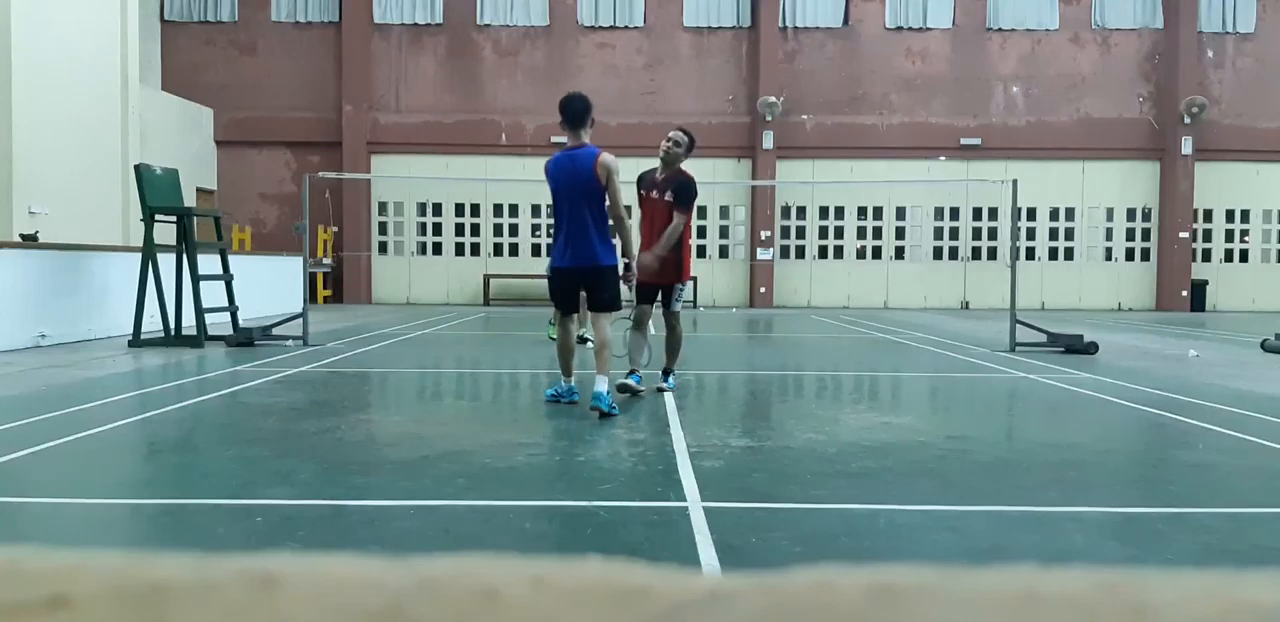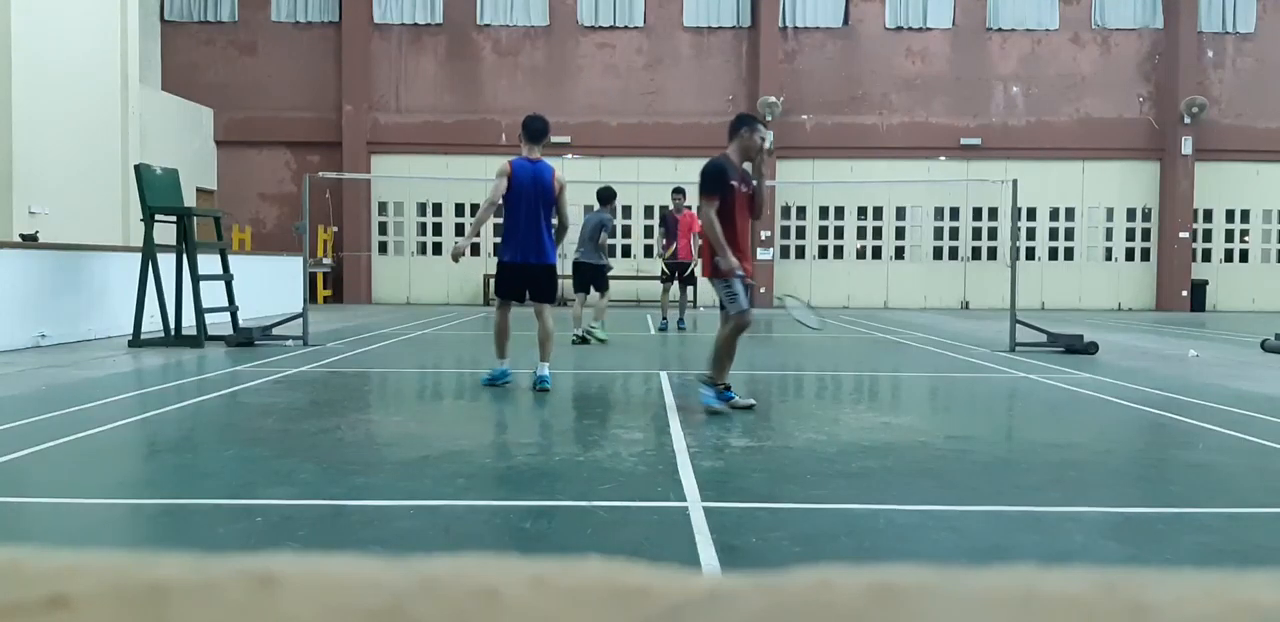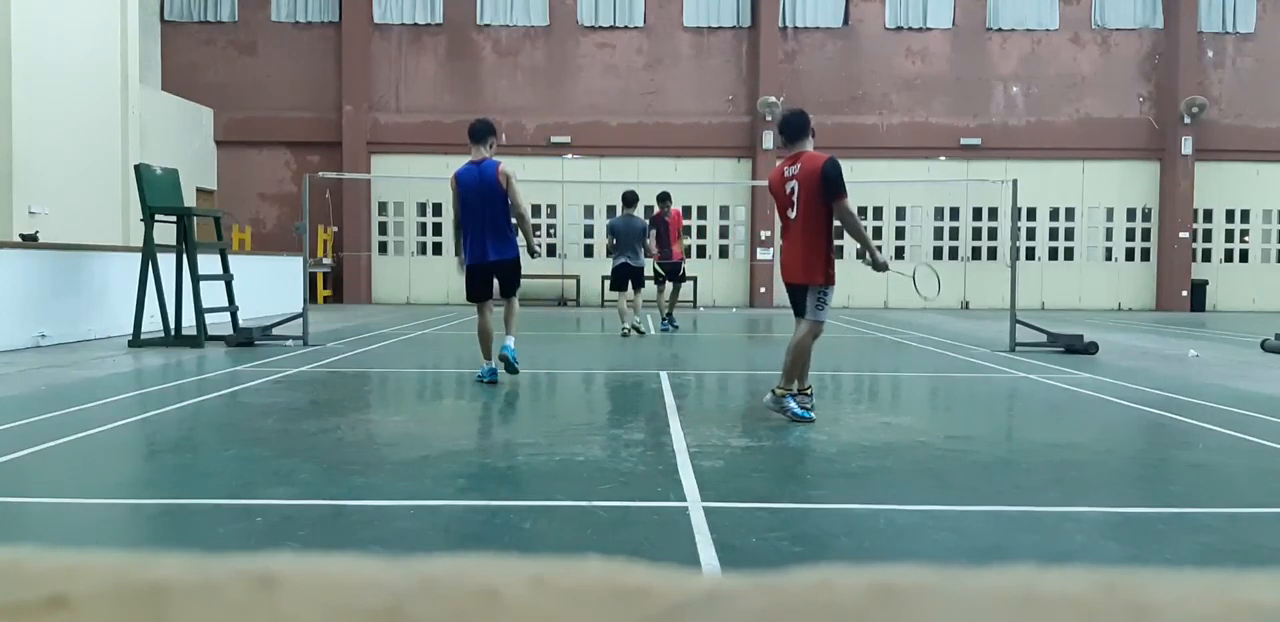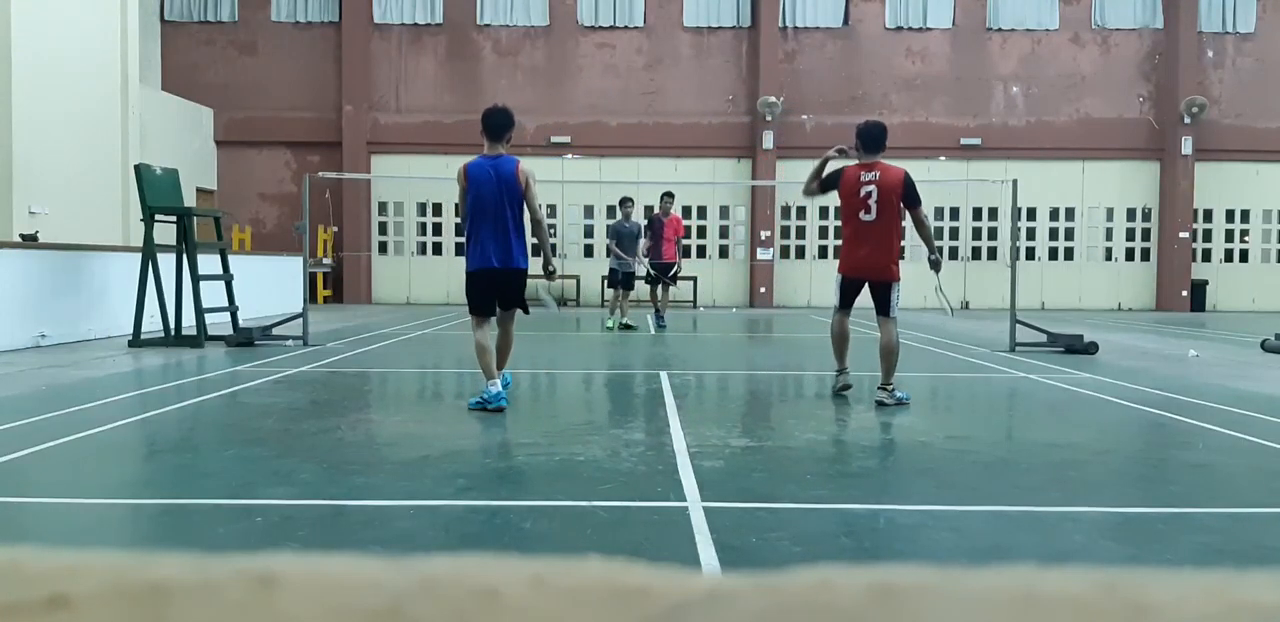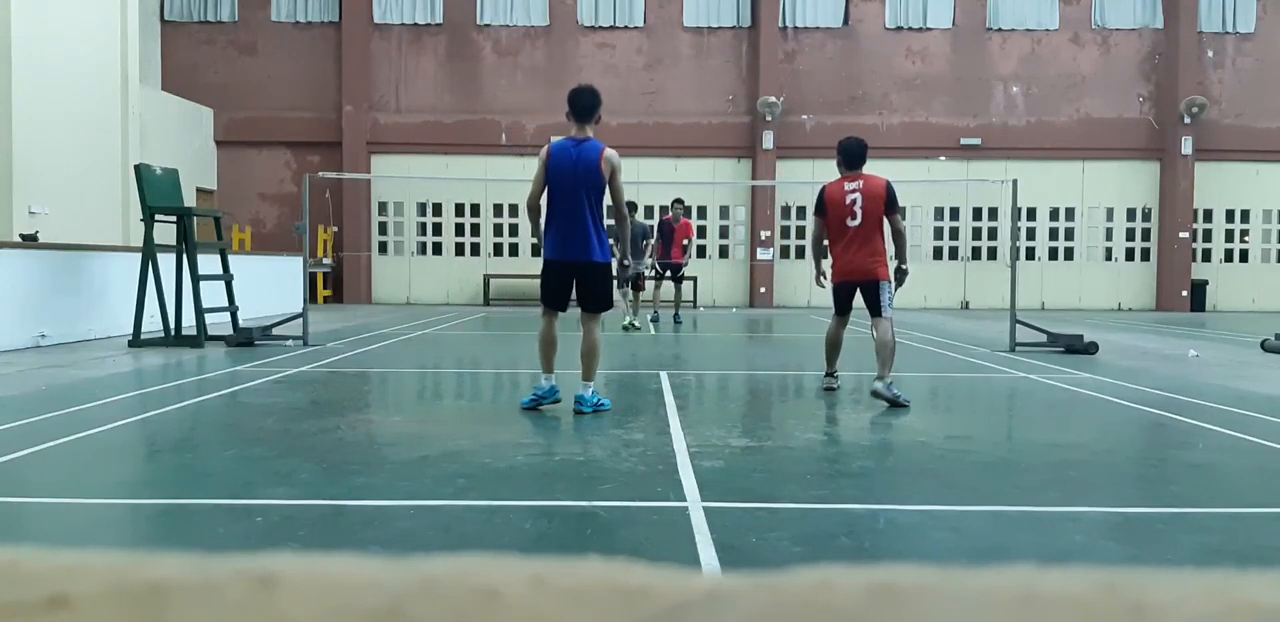
dt=1s
person 1, frame 1
left shoulder: (551, 165)
right shoulder: (605, 161)
right elbow: (618, 215)
right wrist: (630, 258)
left hip: (563, 259)
right hip: (600, 258)
left knee: (565, 321)
right knee: (600, 323)
left ankle: (566, 385)
right ankle: (600, 390)
person 1, frame 2
left shoulder: (508, 168)
right shoulder: (556, 177)
left elbow: (491, 203)
right elbow: (563, 222)
left wrist: (466, 239)
left hip: (512, 255)
right hip: (544, 257)
left knee: (503, 308)
right knee: (543, 312)
left ankle: (501, 367)
right ankle: (543, 372)
person 1, frame 3
left shoulder: (458, 177)
right shoulder: (502, 171)
left elbow: (458, 220)
right elbow: (520, 212)
left wrist: (460, 254)
right wrist: (531, 243)
left hip: (475, 255)
right hip: (505, 252)
left knee: (483, 310)
right knee: (511, 298)
left ankle: (488, 367)
right ankle: (509, 344)
person 1, frame 4
left shoulder: (466, 171)
right shoulder: (522, 170)
left elbow: (464, 218)
right elbow: (537, 218)
right wrist: (547, 258)
left hip: (480, 262)
right hip: (514, 261)
left knee: (481, 325)
right knee: (506, 320)
left ankle: (494, 389)
right ankle: (499, 377)
person 1, frame 5
left shoulder: (549, 152)
right shoulder: (608, 157)
left elbow: (533, 202)
right elbow: (620, 212)
left wrist: (539, 237)
right wrist: (625, 253)
left hip: (556, 252)
right hip: (593, 254)
left knee: (549, 316)
right knee: (590, 322)
left ankle: (547, 384)
right ankle: (586, 394)
person 2, frame 1
left shoulder: (685, 182)
right shoulder: (644, 178)
left elbow: (678, 224)
left wrist: (656, 255)
right wrist: (639, 255)
left hip: (673, 265)
right hip: (647, 264)
left knee: (672, 319)
right knee: (639, 316)
left ankle: (669, 372)
right ankle: (635, 374)
person 2, frame 2
left shoulder: (744, 174)
right shoulder: (717, 167)
left elbow: (755, 214)
right elbow: (708, 214)
left wrist: (760, 174)
right wrist: (725, 255)
left hip: (741, 262)
right hip: (725, 262)
left knee: (732, 321)
right knee: (741, 319)
left ankle: (720, 387)
right ankle: (710, 381)
person 2, frame 3
left shoulder: (776, 175)
right shoulder: (825, 165)
right elbow: (845, 214)
right wrist: (872, 251)
left hip: (790, 263)
right hip: (815, 263)
left knee: (804, 325)
right knee: (811, 328)
left ankle: (802, 391)
right ankle: (782, 392)
person 2, frame 4
left shoulder: (843, 175)
right shoulder: (900, 177)
left elbow: (808, 190)
right elbow: (920, 219)
left wrist: (825, 159)
right wrist: (932, 252)
left hip: (851, 264)
right hip: (885, 265)
left knee: (841, 314)
right knee: (887, 323)
left ankle: (842, 371)
right ankle: (886, 388)
person 2, frame 5
left shoulder: (827, 191)
right shoulder: (883, 186)
left elbow: (817, 235)
right elbow: (898, 229)
left wrist: (817, 267)
right wrist: (902, 263)
left hip: (842, 270)
right hip: (874, 269)
left knee: (839, 320)
right knee: (882, 323)
left ankle: (830, 375)
right ankle: (882, 381)
